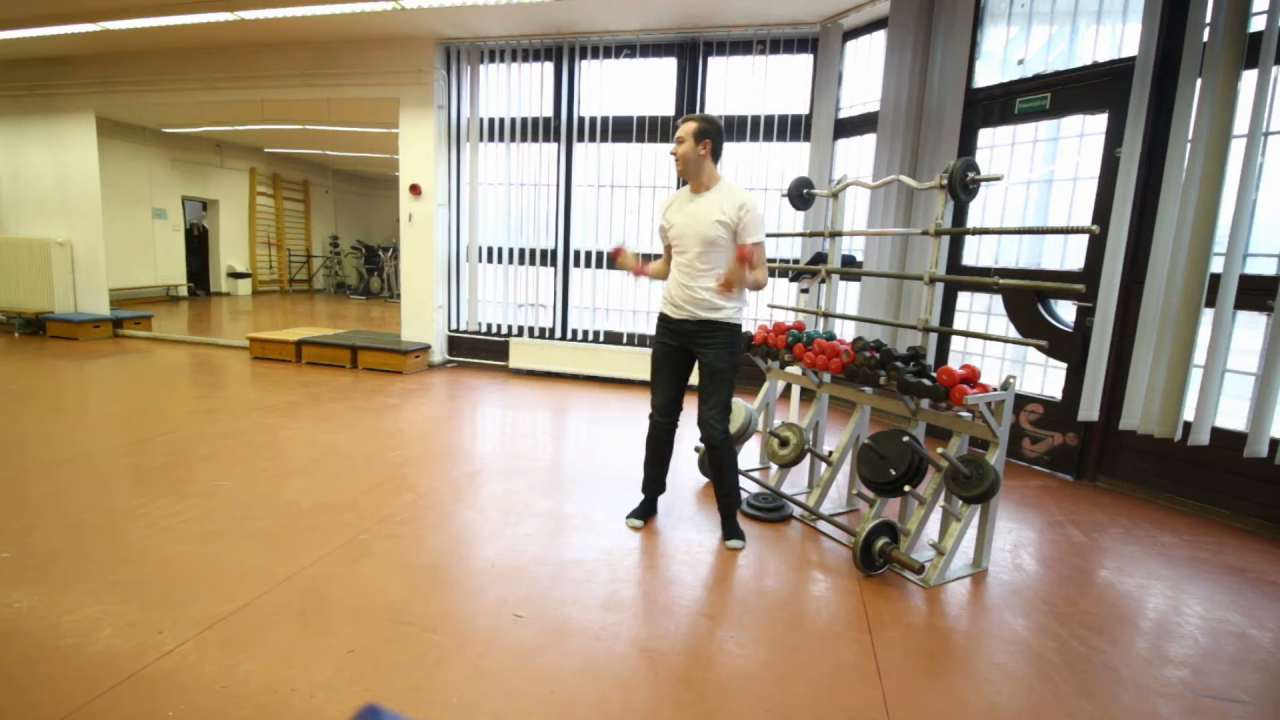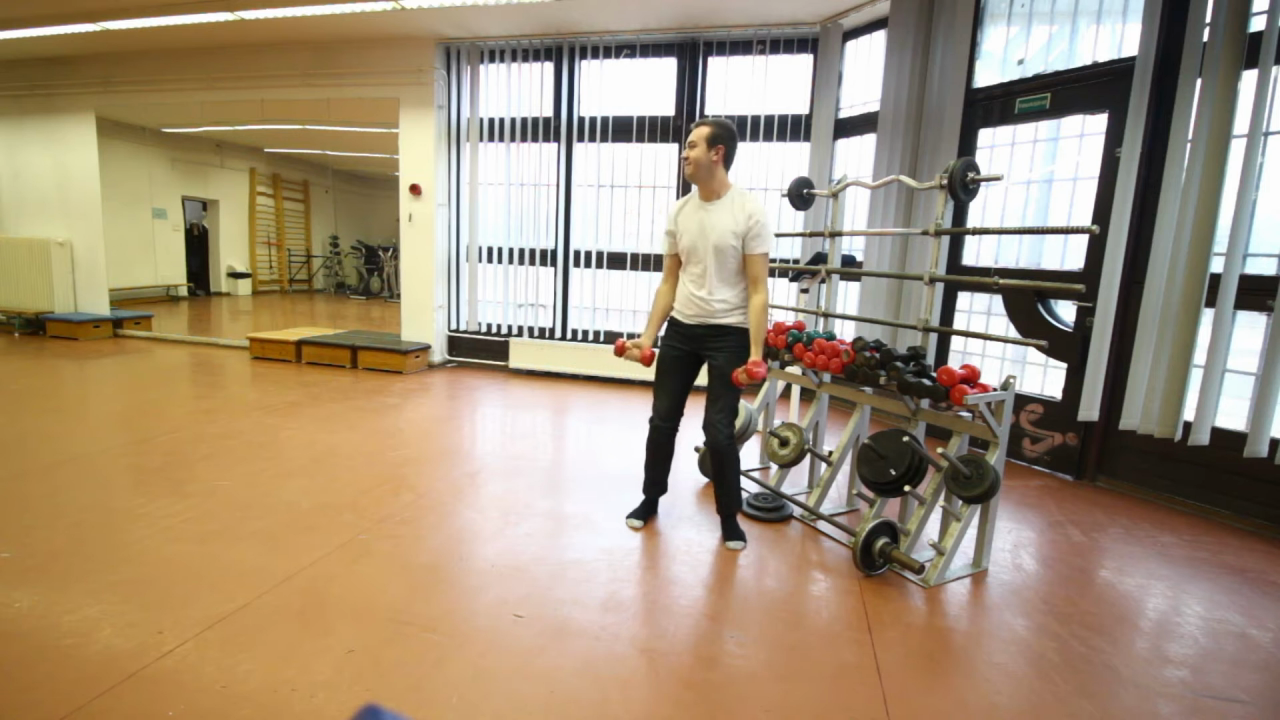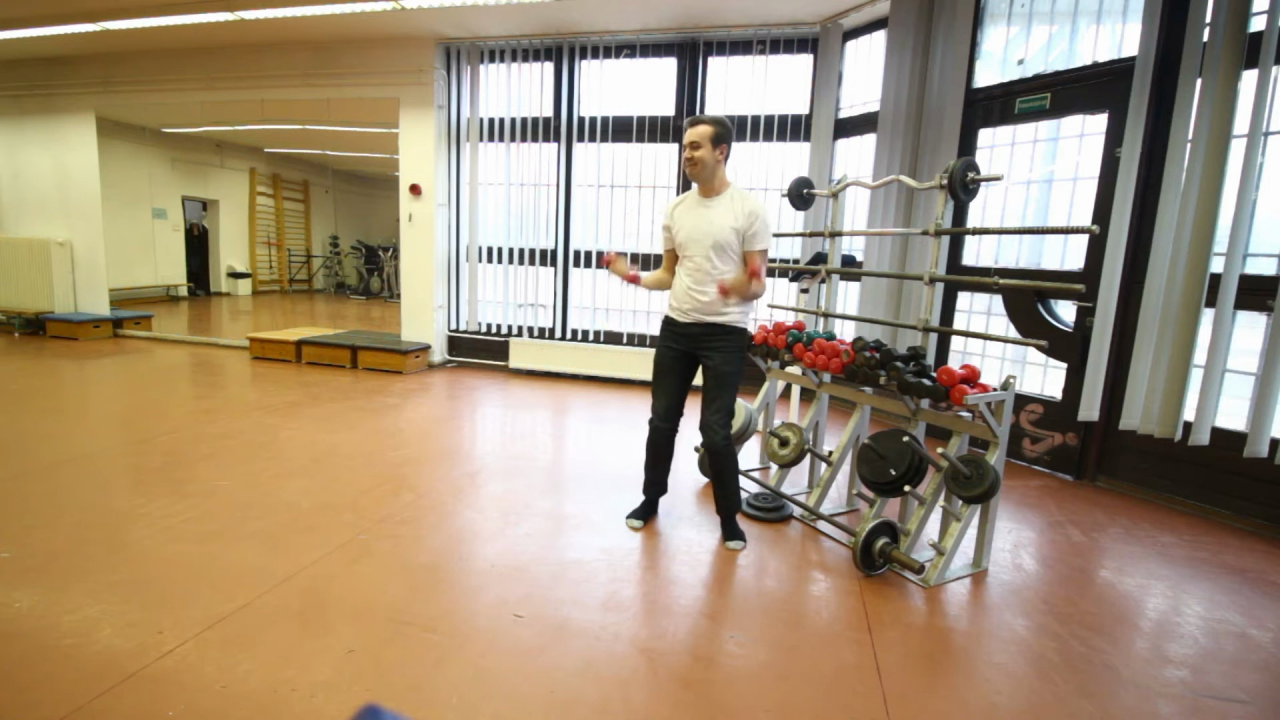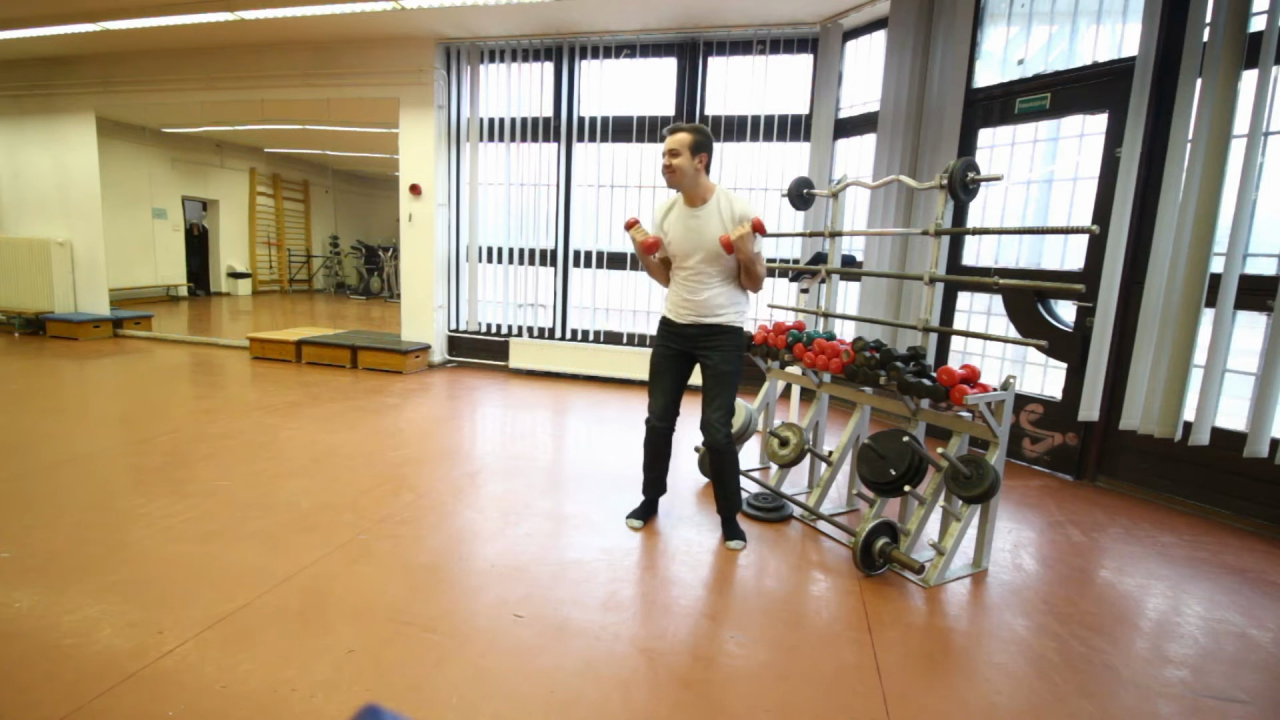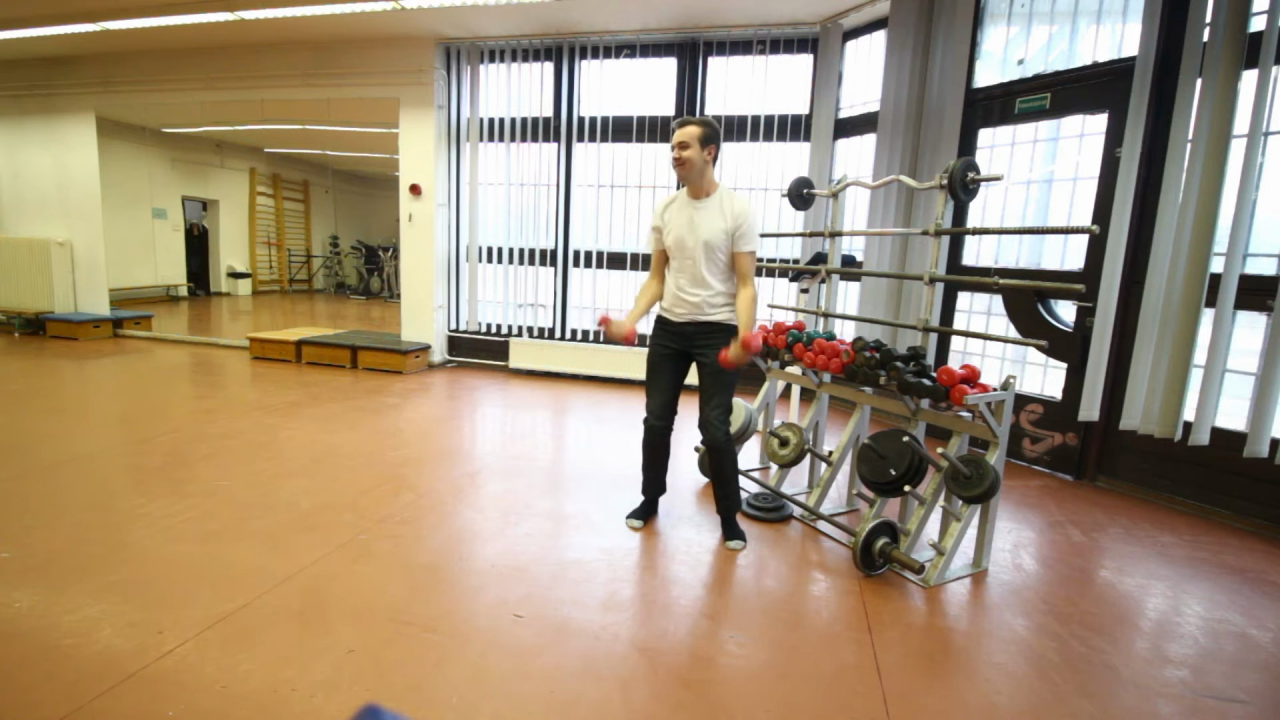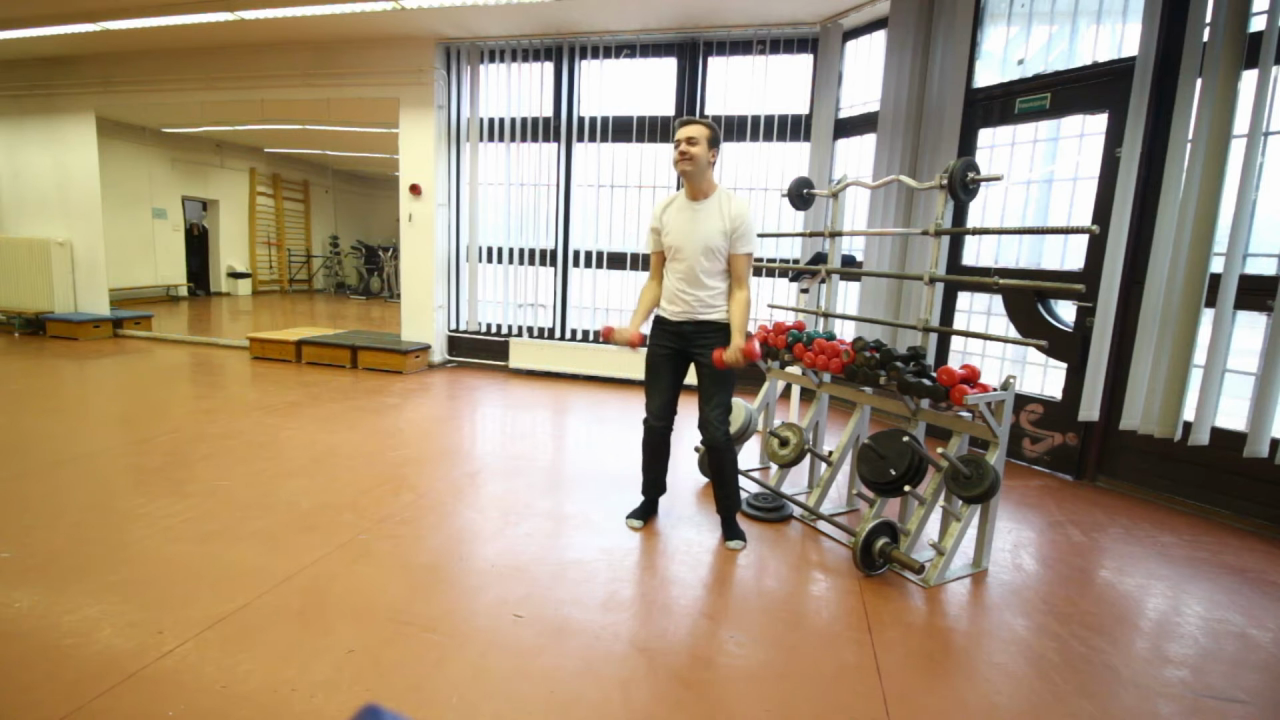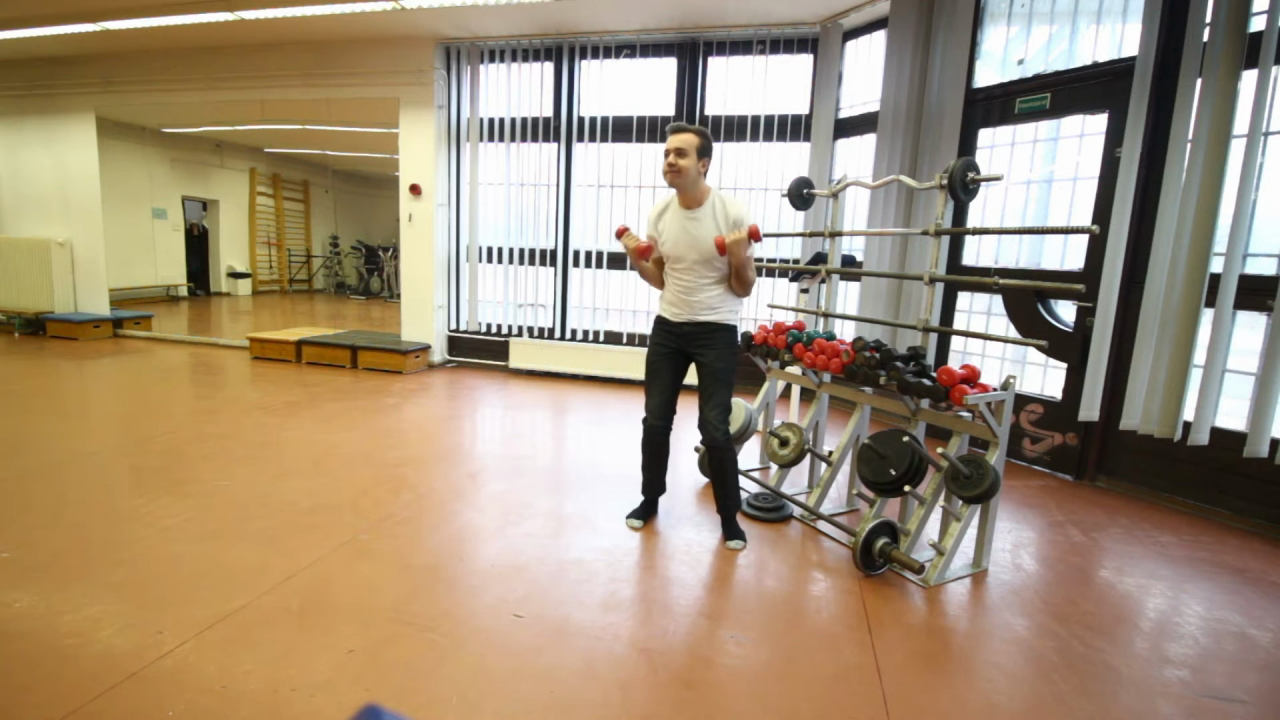
dt=0.3s
person 1, frame 1
left shoulder: (739, 203)
right shoulder: (673, 204)
left elbow: (760, 276)
left wrist: (743, 277)
right wrist: (641, 267)
left hip: (718, 329)
right hip: (672, 324)
left knee: (713, 426)
right knee: (662, 417)
left ankle: (729, 516)
right ankle: (650, 497)
person 1, frame 2
left shoulder: (749, 213)
right shoulder: (679, 212)
left elbow: (757, 290)
right elbow: (670, 281)
left wrist: (756, 353)
right wrist: (648, 336)
left hip: (728, 335)
right hip: (681, 330)
left knee: (718, 432)
right knee: (662, 420)
left ankle: (729, 518)
right ankle: (650, 498)
person 1, frame 3
left shoulder: (747, 209)
right shoulder: (677, 208)
left elbow: (757, 283)
right elbow: (669, 274)
left wrist: (744, 287)
right wrist: (635, 277)
left hip: (724, 333)
right hip: (676, 328)
left knee: (715, 431)
right knee: (662, 421)
left ankle: (729, 518)
right ankle: (651, 498)
person 1, frame 4
left shoulder: (736, 210)
right shoulder: (665, 213)
left elbow: (755, 280)
left wrist: (746, 255)
right wrist: (645, 256)
left hip: (722, 332)
right hip: (673, 328)
left knee: (715, 429)
right knee: (659, 420)
left ankle: (729, 517)
right ankle: (650, 498)
person 1, frame 5
left shoulder: (735, 210)
right shoulder: (666, 209)
left elbow: (745, 284)
right elbow: (658, 276)
left wrist: (744, 335)
right wrist: (632, 318)
left hip: (715, 330)
right hip: (670, 327)
left knee: (714, 428)
right knee: (657, 419)
left ankle: (729, 517)
right ankle: (650, 499)
person 1, frame 6
left shoulder: (734, 211)
right shoulder: (664, 211)
left elbow: (739, 285)
right elbow: (656, 278)
left wrist: (737, 338)
right wrist: (635, 323)
left hip: (712, 330)
right hip: (668, 327)
left knee: (714, 428)
right knee: (657, 420)
left ankle: (729, 516)
right ankle: (650, 499)
person 1, frame 7
left shoulder: (731, 213)
right shoulder: (659, 215)
left elbow: (743, 288)
right elbow: (659, 279)
left wrist: (739, 257)
right wrist: (637, 260)
left hip: (715, 330)
right hip: (668, 326)
left knee: (714, 428)
right knee: (656, 420)
left ankle: (729, 516)
right ankle: (650, 498)
